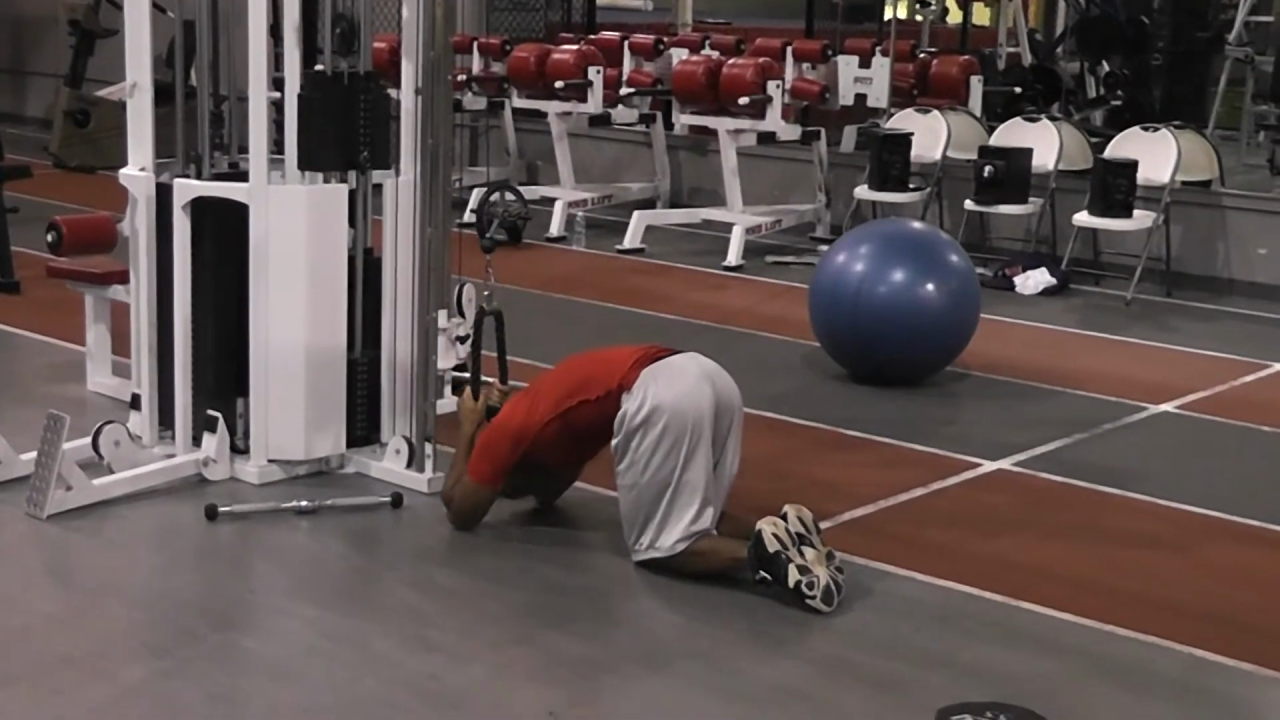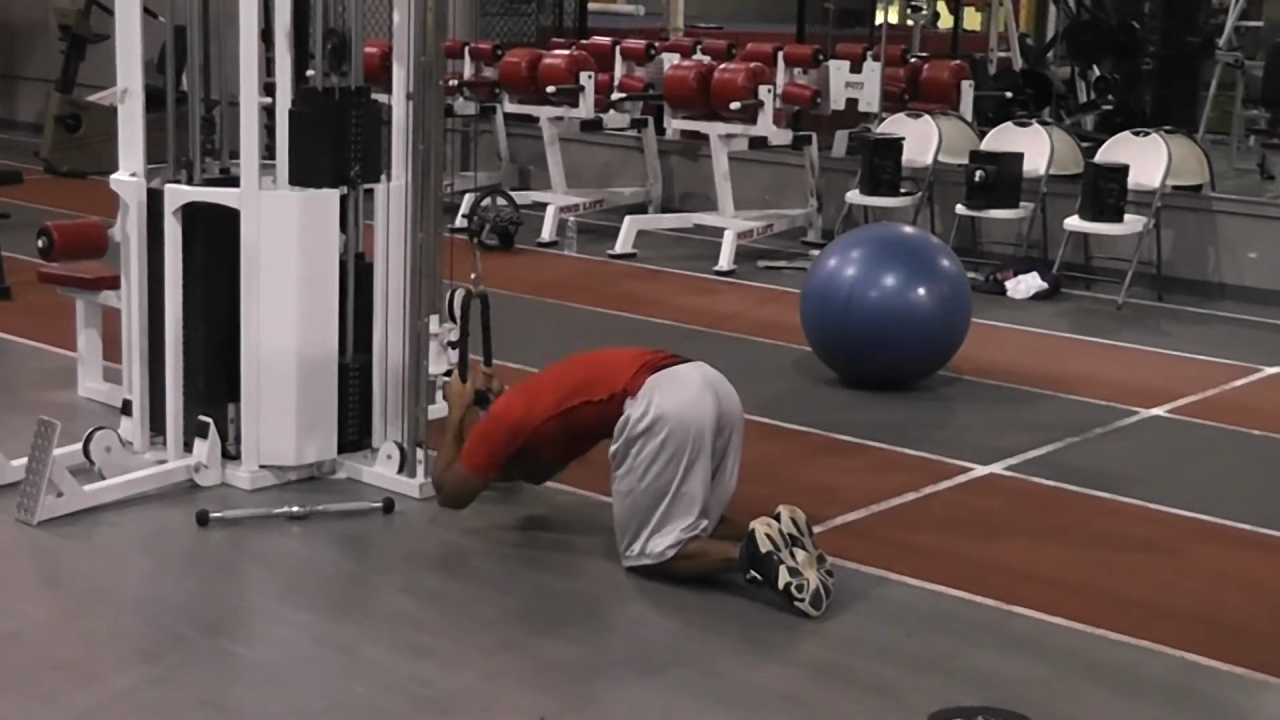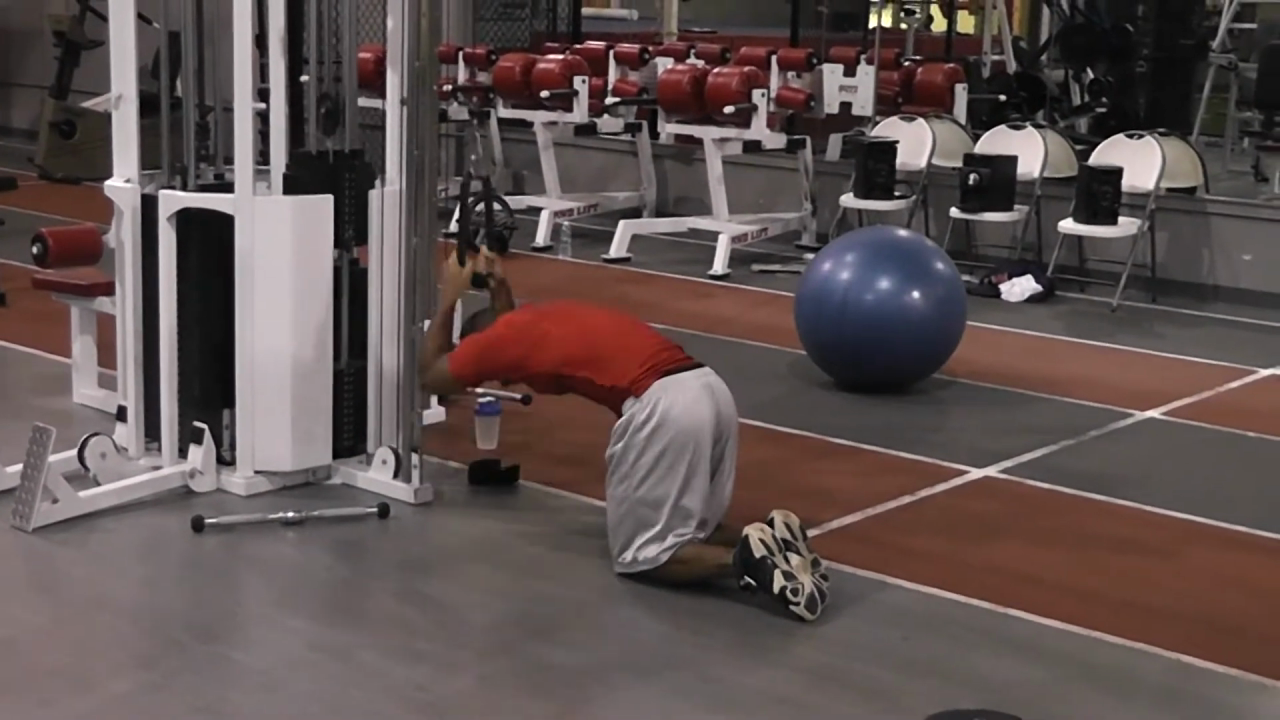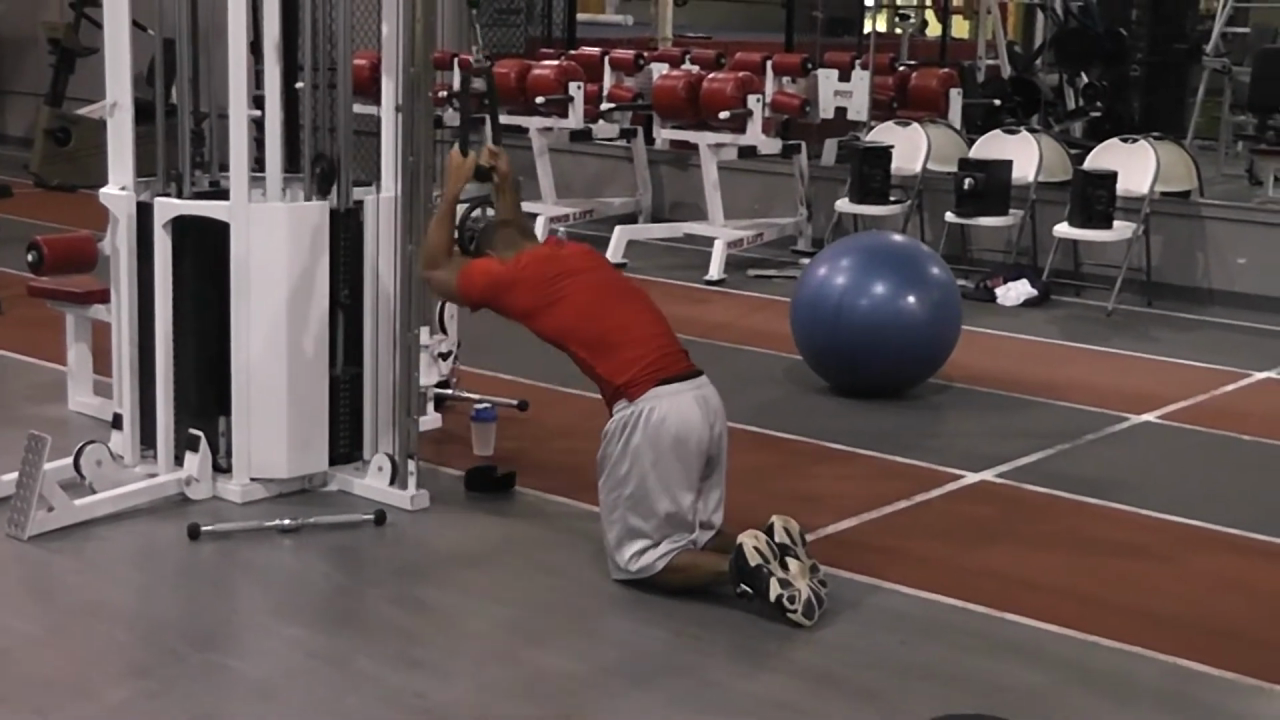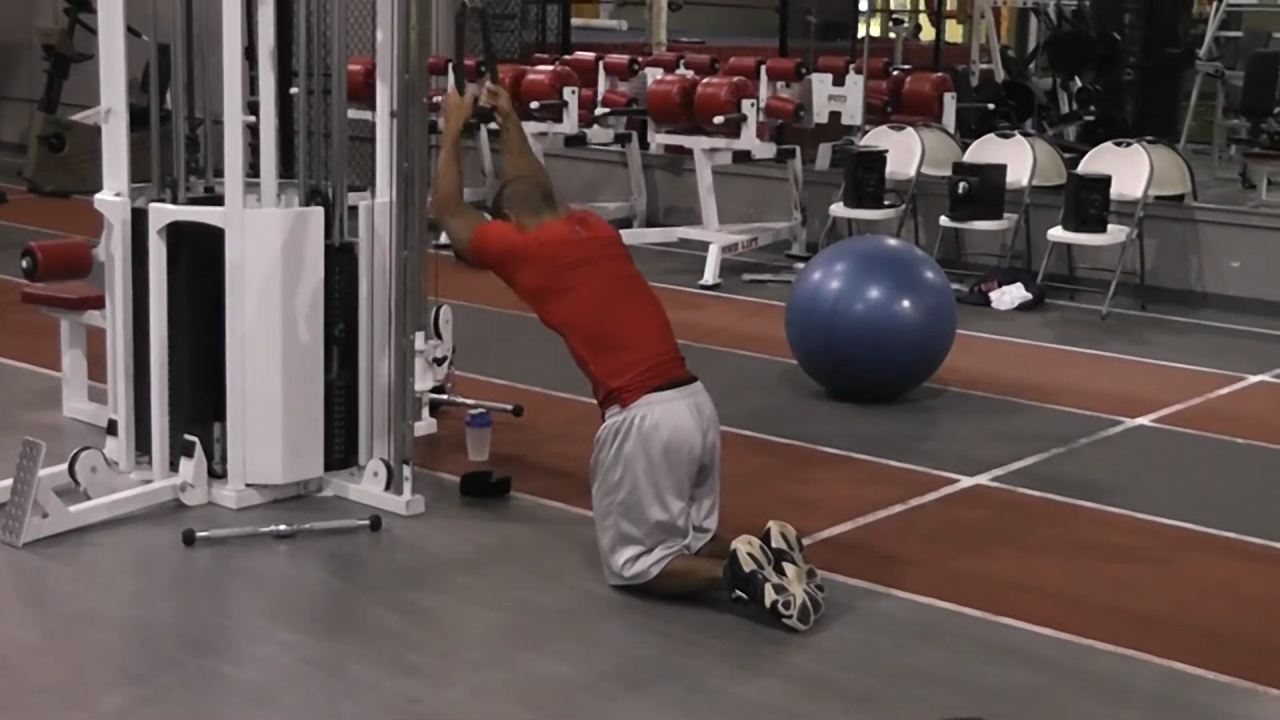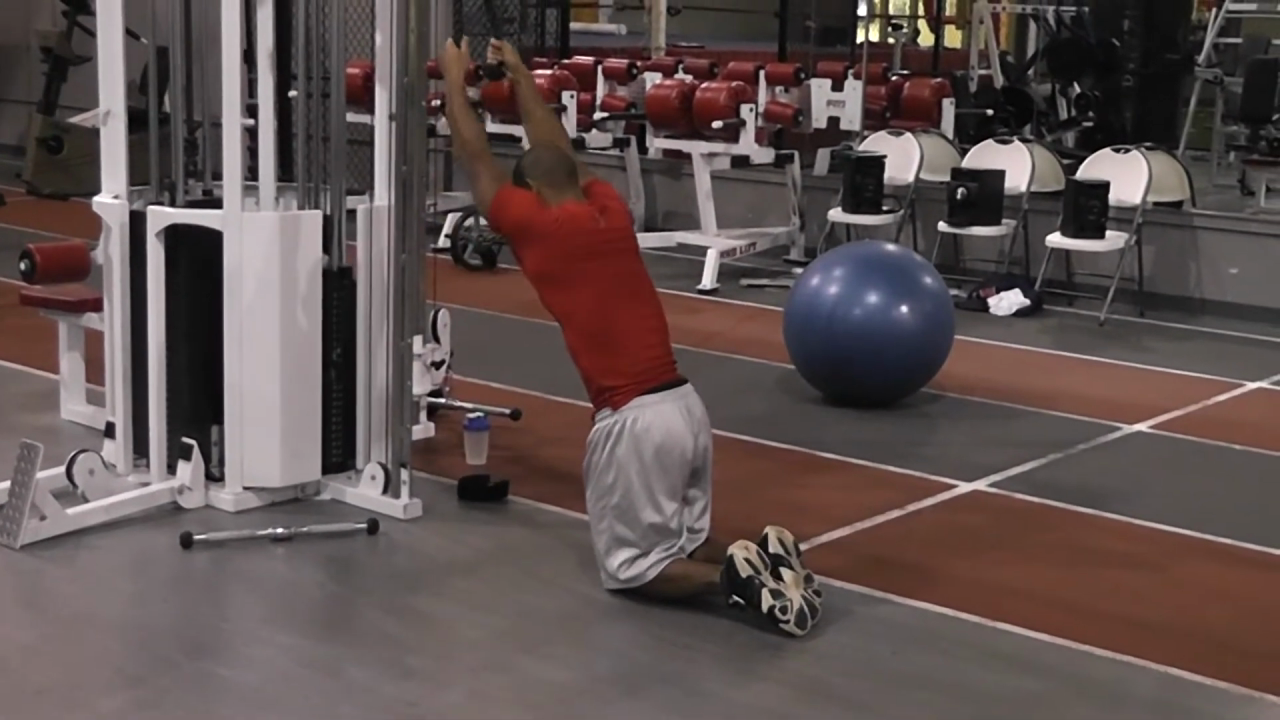
dt=0.5s
person 1, frame 1
left shoulder: (506, 431)
right shoulder: (541, 407)
left elbow: (459, 512)
right elbow: (549, 493)
left wrist: (468, 430)
left hip: (660, 397)
right hip: (707, 376)
left knee: (658, 547)
right knee: (695, 519)
left ankle: (760, 553)
right ankle: (781, 528)
person 1, frame 2
left shoulder: (502, 419)
right shoulder: (533, 399)
left elbow: (448, 492)
right elbow: (536, 457)
left wrist: (456, 415)
left hip: (662, 405)
right hip: (710, 384)
left knee: (647, 552)
right knee: (692, 523)
left ankle: (751, 552)
right ankle: (773, 530)
person 1, frame 3
left shoulder: (497, 337)
right shoulder: (547, 313)
left elbow: (431, 377)
left wrist: (449, 298)
right wrist: (499, 288)
left hip: (661, 408)
right hip: (710, 391)
left knee: (640, 557)
right knee: (692, 532)
left ankle: (744, 557)
right ankle: (768, 535)
person 1, frame 4
left shoulder: (511, 274)
right shoulder: (574, 253)
left elbow: (434, 270)
left wrist: (452, 191)
right wrist: (504, 186)
left hip: (652, 413)
right hip: (702, 396)
left knee: (636, 560)
right knee: (692, 536)
left ankle: (740, 566)
right ankle: (767, 544)
person 1, frame 5
left shoulder: (525, 248)
right shoulder: (594, 229)
left elbow: (447, 211)
right elbow: (536, 192)
left wrist: (453, 130)
right wrist: (507, 122)
left hip: (642, 419)
right hip: (694, 403)
left knee: (631, 564)
right knee: (688, 541)
left ankle: (736, 573)
right ankle: (764, 549)
person 1, frame 6
left shoulder: (541, 227)
right shoulder: (611, 210)
left elbow: (474, 157)
right elbow: (560, 153)
left wrist: (455, 80)
right wrist: (520, 78)
left hip: (633, 422)
right hip: (684, 405)
left knee: (628, 567)
right knee: (683, 543)
left ankle: (733, 577)
right ankle: (759, 555)
